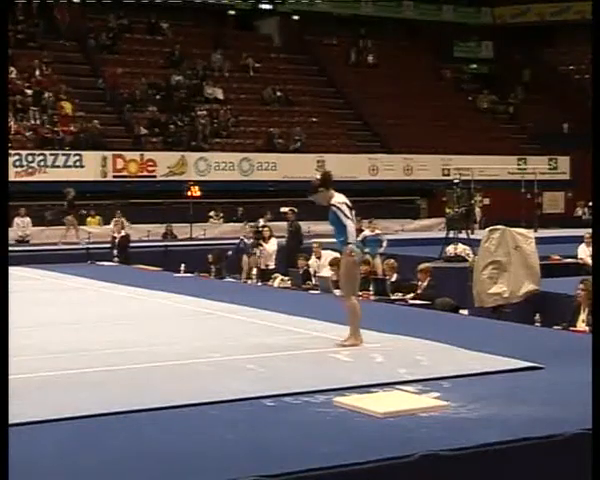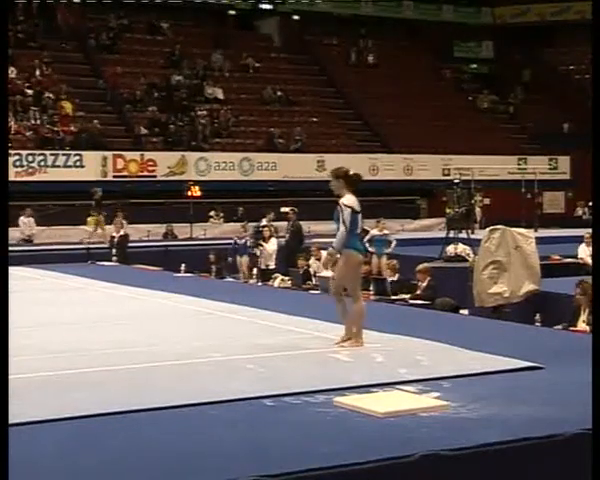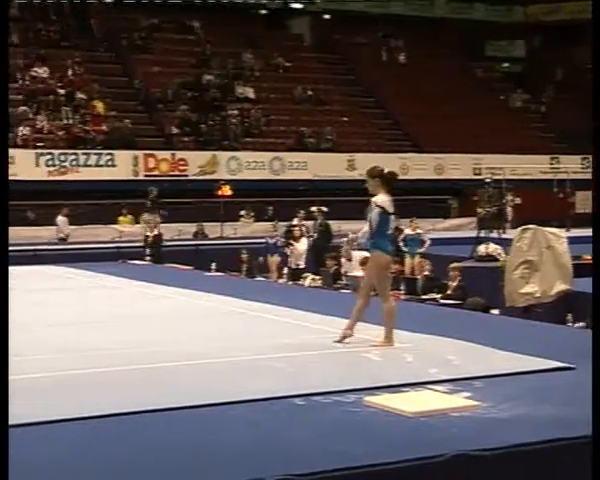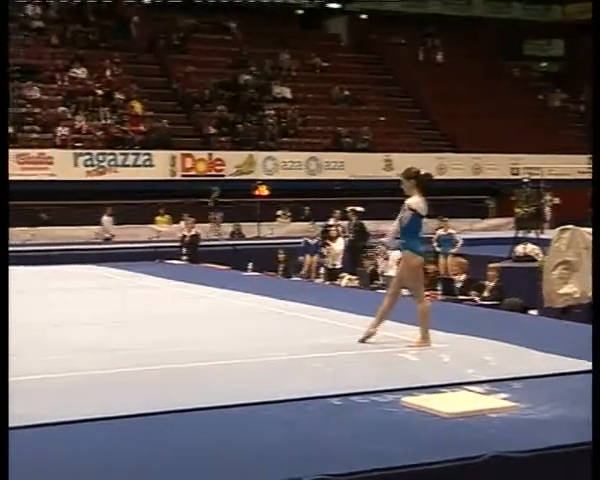
dt=0.5s
person 1, frame 1
left shoulder: (336, 202)
right shoulder: (338, 200)
left elbow: (350, 224)
left wrist: (349, 248)
left hip: (350, 249)
right hip: (350, 249)
left knee: (348, 295)
right knee: (350, 294)
left ankle: (356, 336)
right ankle: (354, 335)
person 1, frame 2
left shoulder: (345, 202)
right shoulder: (351, 200)
left elbow: (343, 231)
left wrist: (331, 251)
right wrist: (336, 252)
left hip: (351, 251)
right hip: (349, 251)
left knee: (355, 296)
right knee: (335, 291)
left ankle: (357, 338)
right ankle: (349, 332)
person 1, frame 3
left shoulder: (377, 201)
right shoulder: (387, 200)
left elbow: (369, 228)
right wrist: (357, 238)
left hip: (380, 251)
right hip: (381, 249)
left knee: (385, 296)
right knee: (364, 291)
left ankle: (388, 338)
right ankle: (349, 328)
person 1, frame 4
left shoulder: (410, 203)
right shoulder: (421, 201)
left elbow: (397, 228)
left wrist: (385, 245)
right wrist: (392, 242)
left hip: (411, 252)
right hip: (412, 251)
left knee: (419, 296)
right knee: (392, 291)
left ankle: (425, 338)
right ankle: (373, 327)
